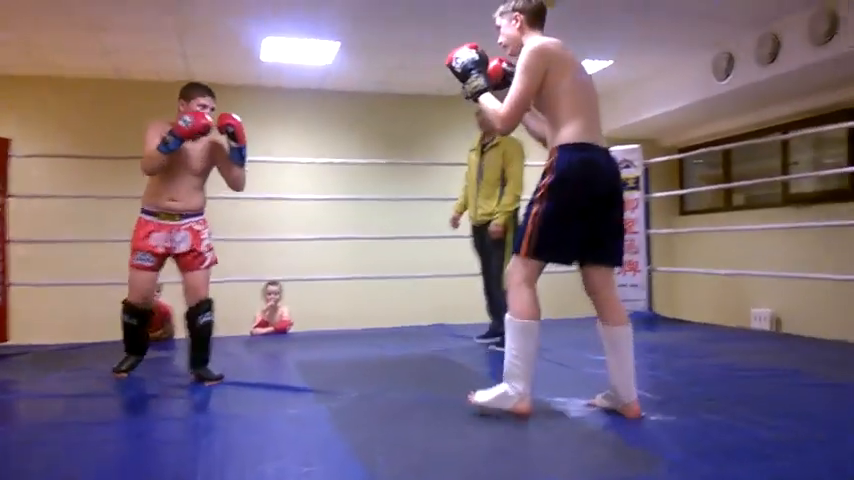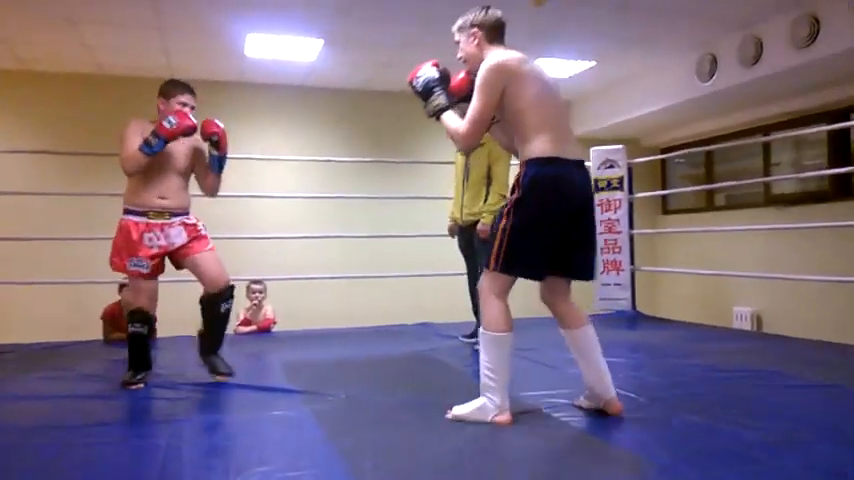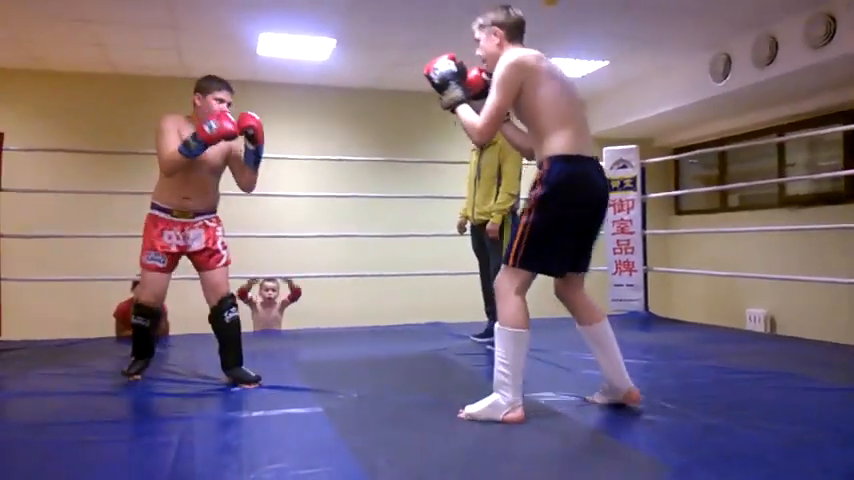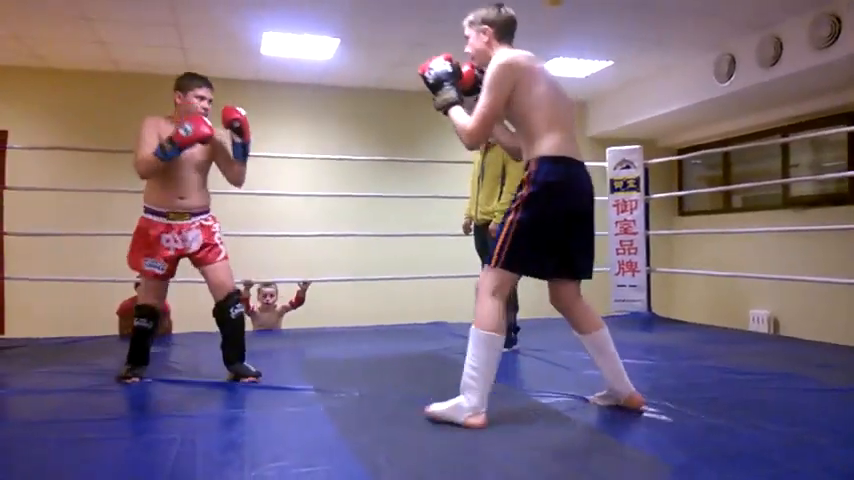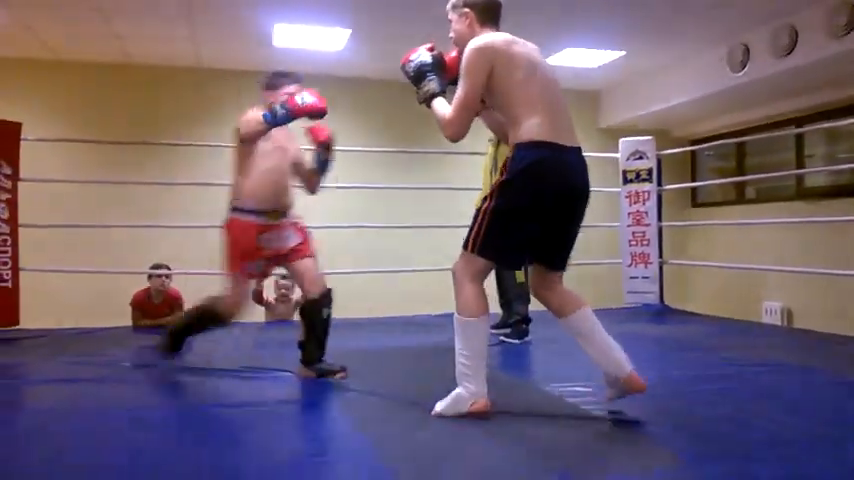
dt=0.4s
person 1, frame 1
left shoulder: (536, 49)
right shoulder: (561, 56)
left elbow: (505, 122)
left wrist: (477, 85)
right wrist: (510, 90)
left hip: (572, 168)
right hip: (603, 168)
left knee: (520, 274)
right knee: (601, 286)
left ankle: (516, 389)
right ankle: (625, 395)
person 1, frame 2
left shoulder: (495, 66)
right shoulder: (527, 68)
left elbow: (466, 140)
left wrist: (438, 101)
right wrist: (485, 115)
left hip: (543, 181)
right hip: (576, 181)
left knee: (491, 288)
right knee: (557, 295)
left ankle: (495, 403)
right ankle: (603, 392)
person 1, frame 3
left shoulder: (514, 62)
right shoulder: (544, 67)
left elbow: (481, 134)
left wrist: (454, 96)
right wrist: (498, 111)
left hip: (563, 179)
right hip: (591, 179)
left knee: (509, 285)
right knee: (570, 288)
left ankle: (508, 400)
right ankle: (621, 385)
person 1, frame 4
left shoulder: (504, 63)
right shoulder: (530, 67)
left elbow: (473, 137)
left wrist: (447, 97)
right wrist: (480, 104)
left hip: (549, 182)
right hip: (575, 182)
left knee: (491, 287)
right knee: (567, 296)
left ankle: (472, 404)
right ankle: (623, 390)
person 1, frame 5
left shoulder: (481, 48)
right shoulder: (525, 49)
left elbow: (454, 129)
left wrist: (430, 87)
right wrist: (479, 98)
left hip: (534, 167)
right hip: (572, 169)
left knee: (467, 272)
right knee: (547, 284)
left ankle: (472, 391)
right ankle: (621, 370)
person 2, frame 1
left shoulder: (214, 144)
right shoulder: (158, 129)
left elbow: (238, 184)
right elbow: (148, 166)
left wrist: (237, 145)
right wrist: (177, 135)
left hip: (191, 227)
right hip: (152, 224)
left knee: (199, 299)
right knee: (138, 297)
left ankle: (199, 364)
right ankle: (134, 351)
person 2, frame 2
left shoulder: (194, 144)
right shoulder: (137, 128)
left elbow: (211, 189)
right elbow: (129, 166)
left wrist: (218, 151)
right wrist: (161, 135)
left hip: (181, 224)
right hip: (139, 225)
left knee: (220, 284)
right knee: (142, 301)
left ankle: (210, 350)
right ankle: (139, 366)
person 2, frame 3
left shoulder: (229, 140)
right shoulder: (172, 123)
left elbow: (247, 185)
right elbow: (167, 167)
left wrist: (254, 146)
right wrist: (200, 138)
left hip: (205, 225)
right hip: (164, 221)
left knee: (221, 297)
right knee: (149, 297)
left ankle: (234, 365)
right ankle: (141, 355)
person 2, frame 4
left shoulder: (211, 139)
right shoulder: (154, 125)
left elbow: (237, 179)
right elbow: (143, 169)
left wrist: (240, 138)
right wrist: (175, 144)
left hip: (200, 225)
right hip: (159, 224)
left knee: (227, 292)
right knee: (150, 299)
left ankle: (235, 362)
right ankle: (136, 362)
person 2, frame 5
left shoulder: (291, 141)
right shoulder: (254, 119)
left elbow: (311, 186)
right elbow: (247, 132)
left wrist: (323, 156)
right wrist: (288, 110)
left hip: (283, 223)
right hip: (249, 223)
left knee: (318, 291)
right knee: (231, 305)
left ankle: (313, 360)
right ankle: (177, 335)
person 3, frame 1
left shoulder: (510, 146)
right shoulder: (475, 150)
left elbow: (514, 186)
left wrist: (500, 219)
right wrist: (459, 209)
left hip: (499, 222)
right hip: (479, 222)
left knee: (501, 278)
right knee: (489, 277)
left ankle: (507, 330)
right ankle: (497, 326)
person 3, frame 2
left shoulder: (495, 145)
right shoulder: (461, 151)
left elbow: (500, 187)
left wrist: (487, 219)
right wrist: (453, 217)
left hip: (487, 223)
right hip: (466, 224)
right knee: (474, 278)
right ankle: (481, 323)
person 3, frame 3
left shoulder: (506, 144)
right shoulder: (476, 149)
left elbow: (510, 186)
left wrist: (496, 218)
right wrist: (464, 215)
left hip: (499, 222)
right hip: (479, 222)
left knee: (500, 276)
right knee: (487, 277)
right ankle: (493, 324)
person 3, frame 4
right shoulder: (482, 150)
left elbow: (513, 185)
left wrist: (499, 217)
right wrist: (469, 215)
left hip: (501, 221)
right hip: (482, 222)
left ankle: (509, 331)
person 3, frame 5
right shoulder: (494, 143)
right wrist: (481, 205)
left knee: (515, 267)
right knee: (501, 268)
left ankle: (520, 321)
right ankle: (508, 316)
